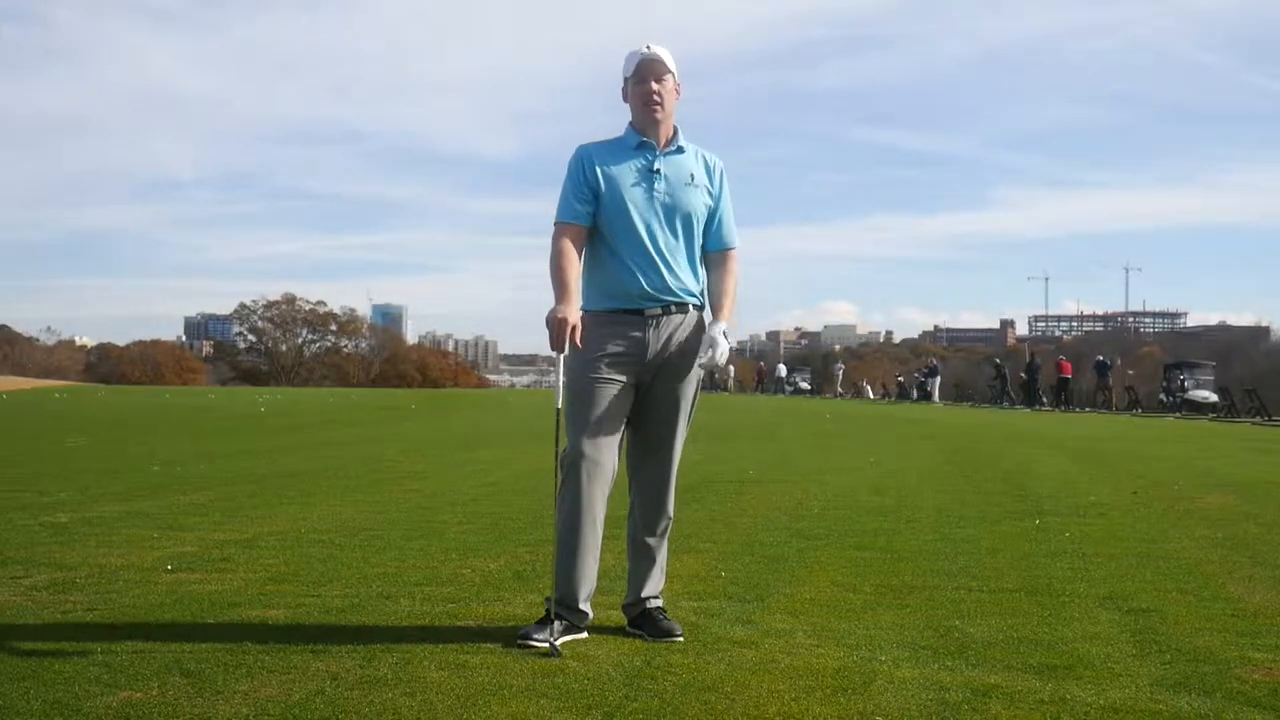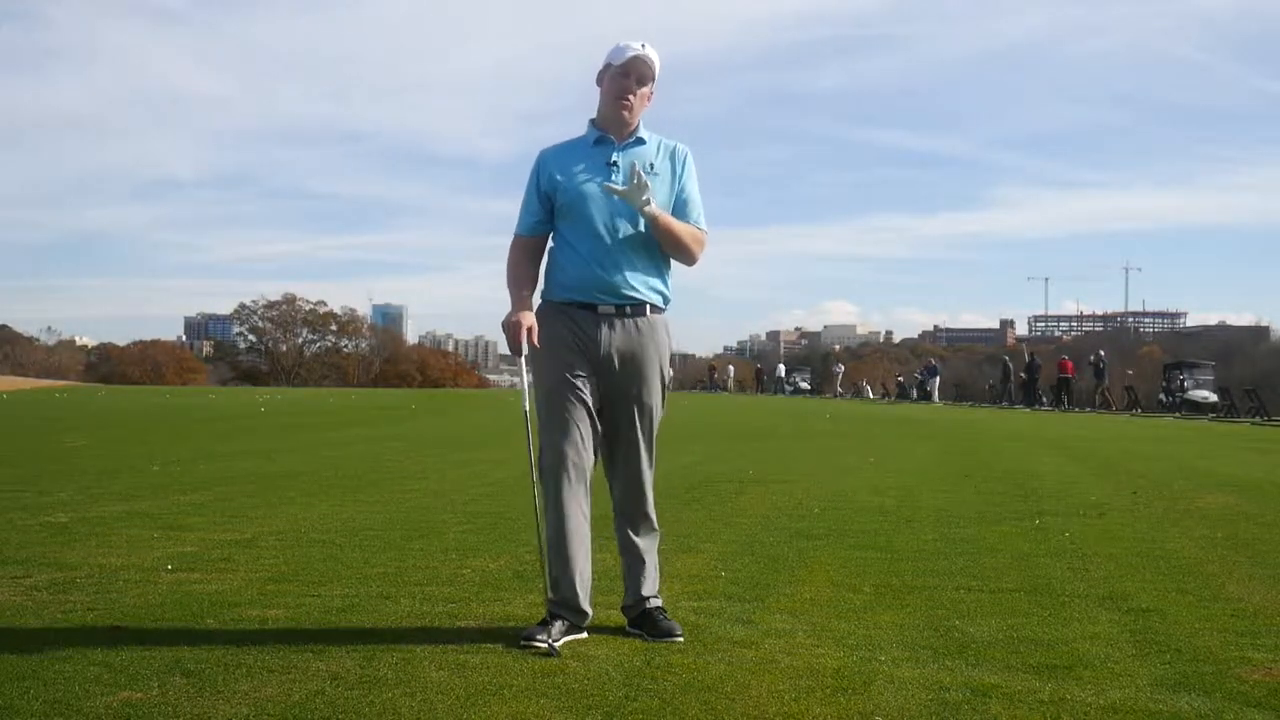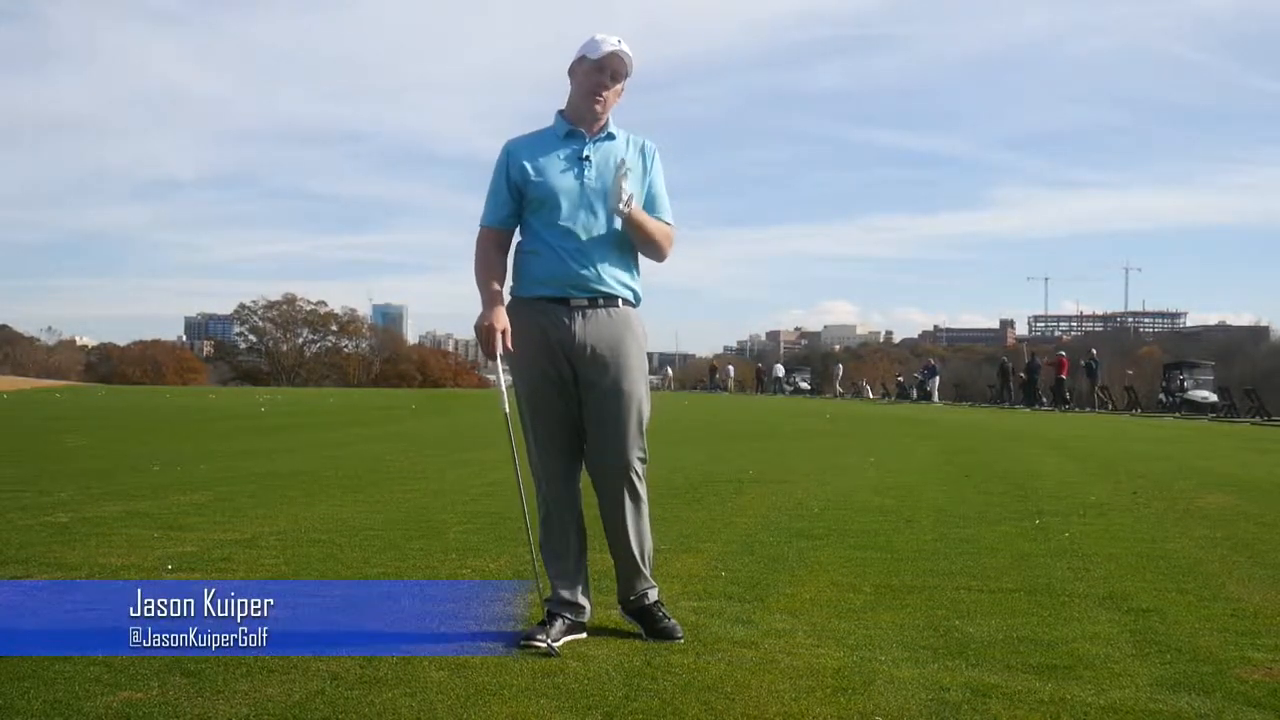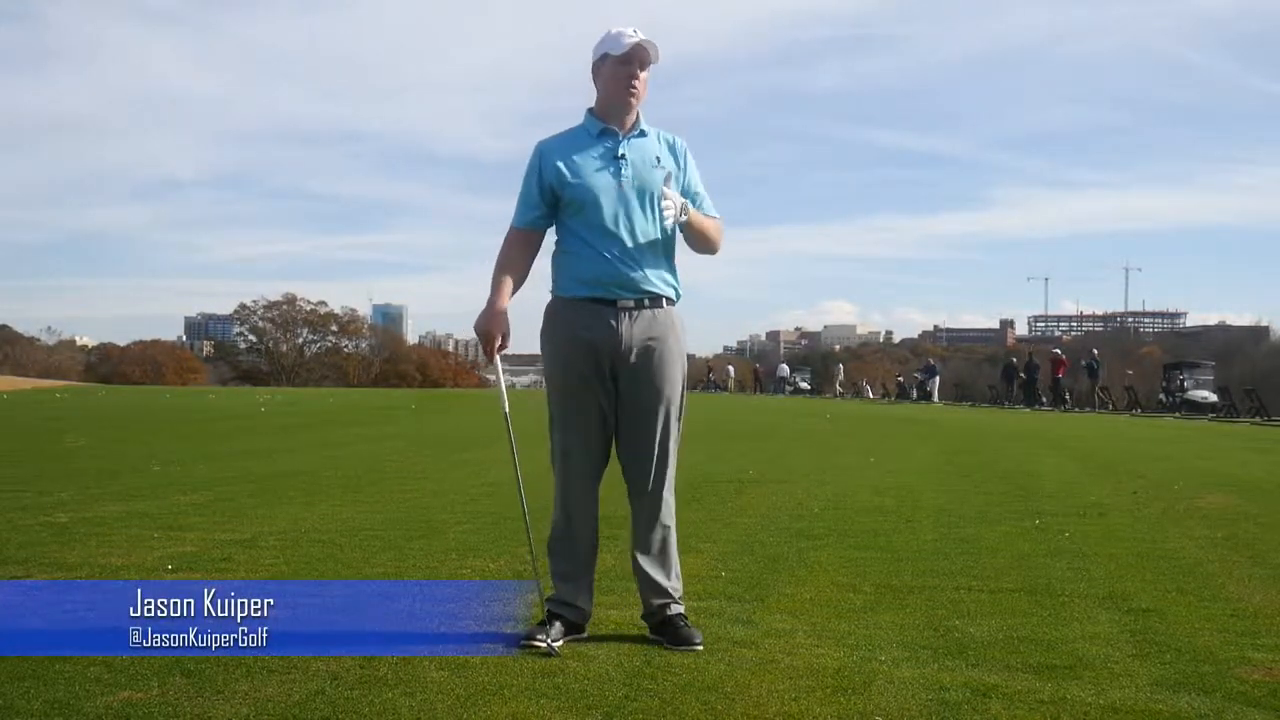
dt=1s
person 1, frame 1
left shoulder: (708, 168)
right shoulder: (591, 160)
left elbow: (722, 257)
right elbow: (568, 237)
left wrist: (720, 323)
right wrist: (566, 301)
left hip: (680, 331)
right hip: (606, 330)
left knee: (658, 476)
right knee: (586, 462)
left ankle: (645, 600)
right ankle: (569, 607)
person 1, frame 2
left shoulder: (673, 158)
right shoulder: (553, 160)
left elbow: (693, 250)
right elbow: (527, 243)
left wrist: (650, 211)
right wrist: (521, 304)
left hip: (641, 327)
right hip: (565, 325)
left knee: (635, 472)
right knee: (564, 464)
left ankle: (643, 599)
right ankle: (567, 606)
person 1, frame 3
left shoulder: (641, 154)
right shoulder: (521, 152)
left elbow: (661, 249)
right elbow: (493, 237)
left wrist: (627, 209)
right wrist: (492, 303)
left hip: (614, 321)
right hip: (537, 321)
left knee: (622, 464)
right knee: (553, 469)
left ankle: (640, 593)
right ankle: (567, 604)
person 1, frame 4
left shoulder: (672, 150)
right shoulder: (553, 153)
left elbow: (712, 241)
right elbow: (523, 236)
left wrist: (683, 213)
right wrist: (498, 301)
left hip: (655, 322)
right hip: (577, 321)
left knee: (654, 474)
right knee: (576, 472)
left ankle: (664, 604)
right ankle: (568, 606)
